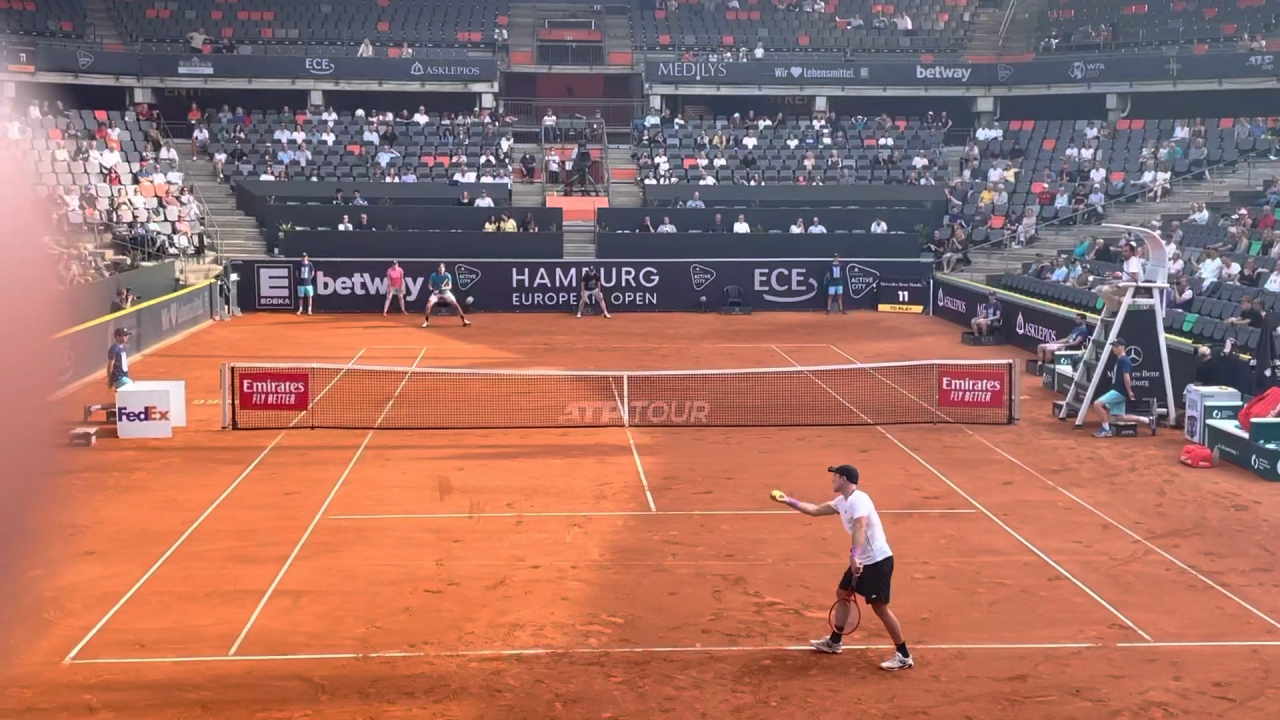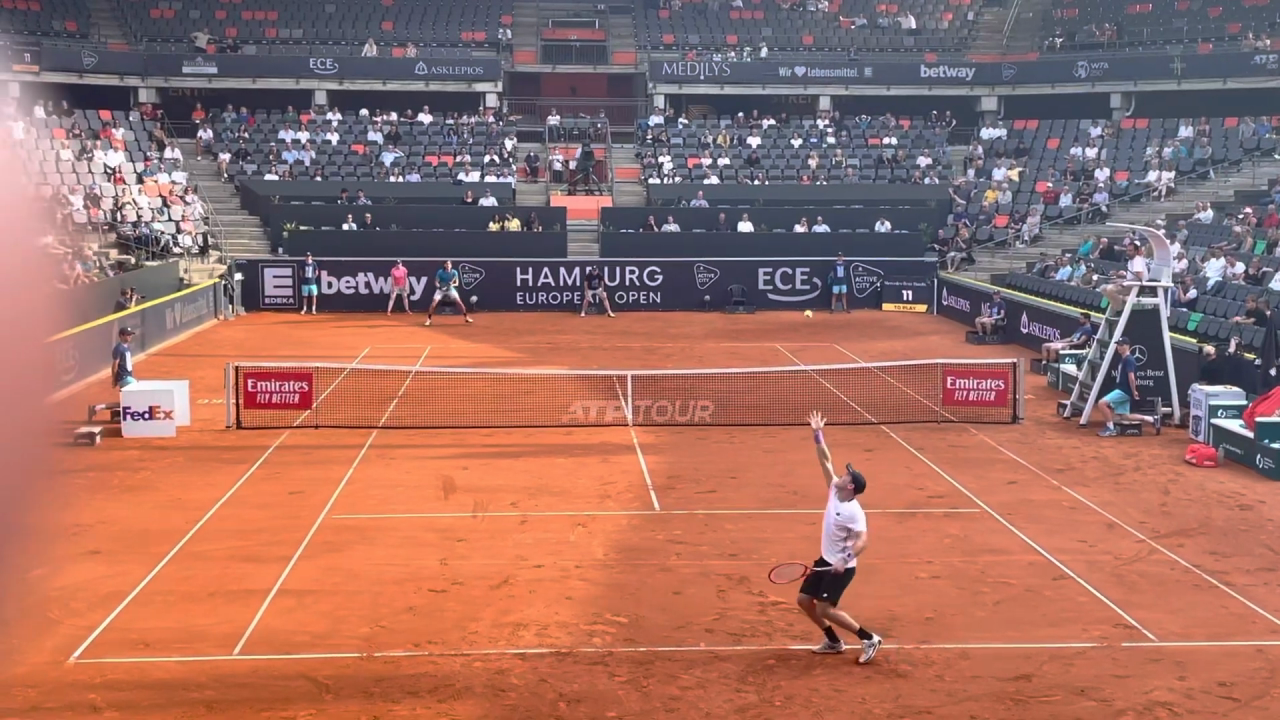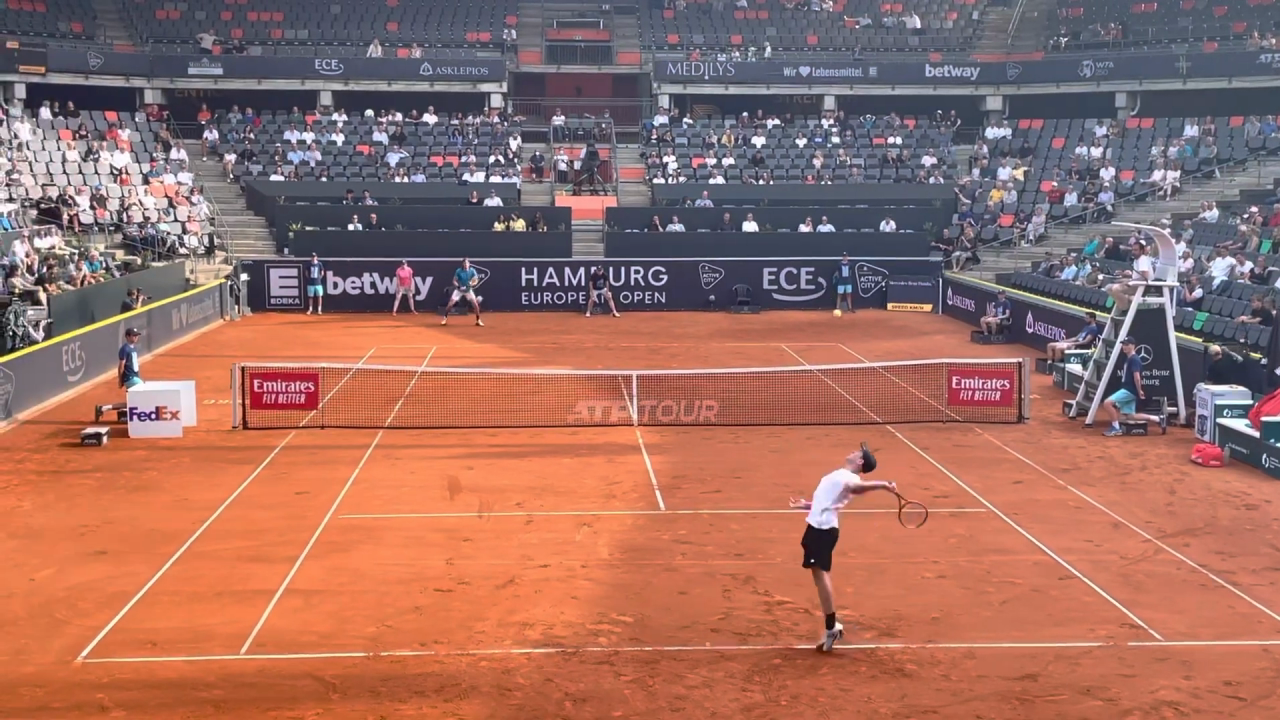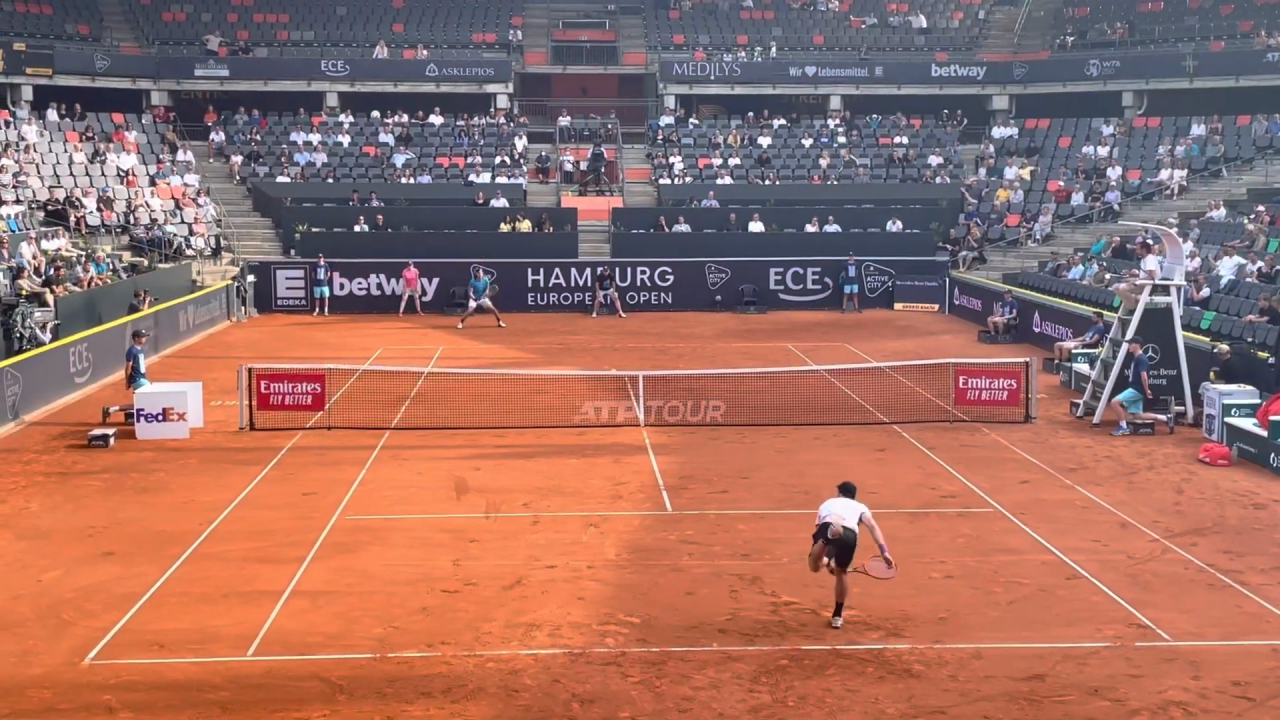
dt=0.4s
person 1, frame 1
left shoulder: (859, 499)
right shoulder: (842, 501)
left elbow: (860, 530)
right elbow: (816, 510)
left wrist: (854, 557)
right wrist: (789, 501)
left hip: (877, 560)
right hip: (861, 560)
left knee: (880, 608)
right knee: (842, 594)
left ankle: (903, 655)
right ankle: (834, 641)
person 1, frame 2
left shoulder: (854, 512)
right shoulder: (835, 491)
left elbow: (862, 541)
right elbow: (826, 461)
left wrist: (844, 561)
right wrist: (817, 433)
left hip: (842, 567)
right hip: (826, 562)
left knee: (825, 609)
right knee: (804, 600)
left ankle: (869, 638)
right ankle: (833, 642)
person 1, frame 3
left shoulder: (848, 477)
right shoulder: (842, 476)
left elbow: (859, 486)
left wrist: (884, 485)
right wrist: (807, 505)
left hip: (822, 528)
right hip: (818, 528)
left knee: (821, 573)
right knee: (819, 573)
left ankle: (831, 626)
right ankle: (832, 627)
person 1, frame 4
left shoulder: (827, 504)
right shoulder: (860, 507)
left elbow: (817, 531)
right elbow: (873, 526)
left wrist: (826, 561)
right wrist: (884, 551)
left hip: (827, 528)
right hip: (849, 535)
left knee: (815, 565)
right knee: (841, 572)
left ankle: (829, 535)
right ankle: (837, 616)
